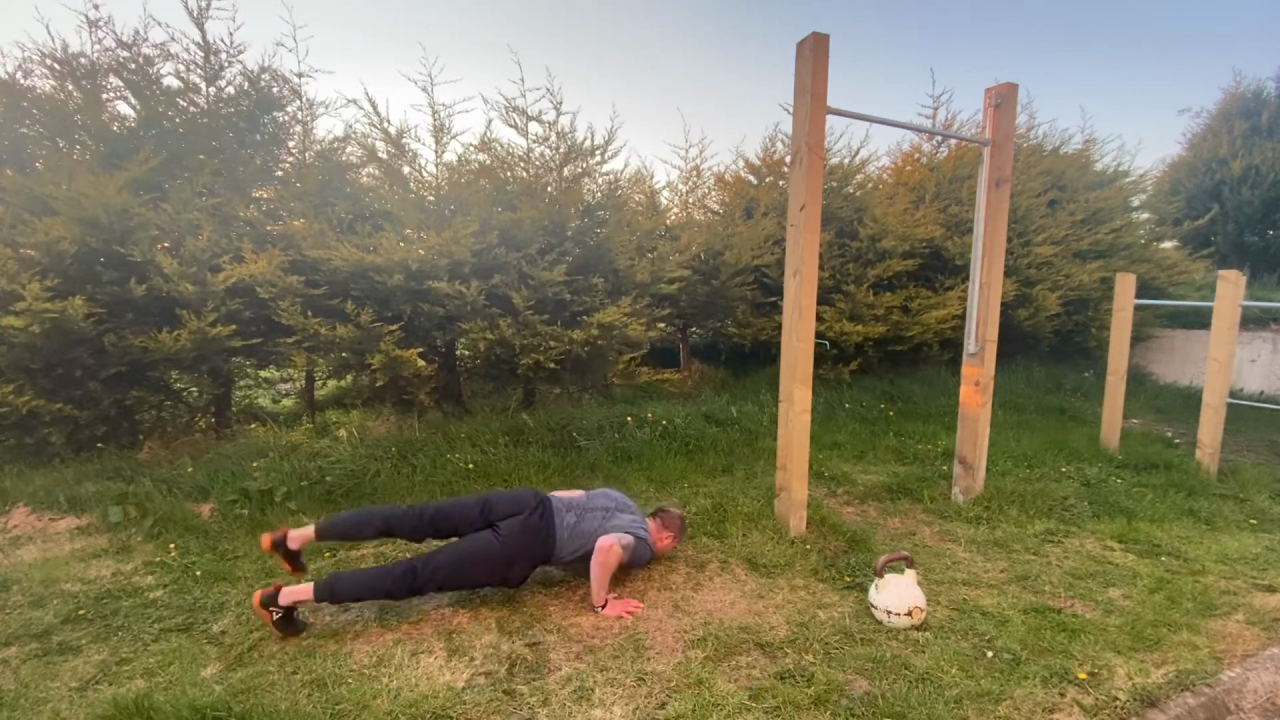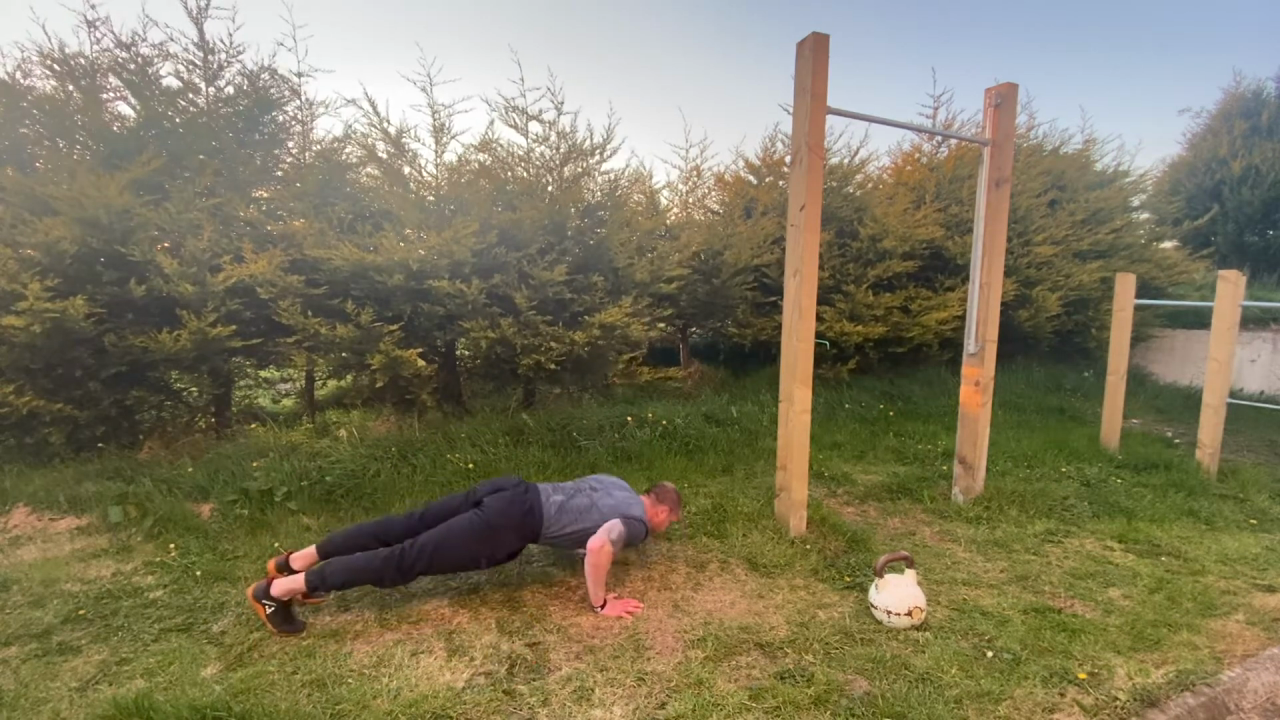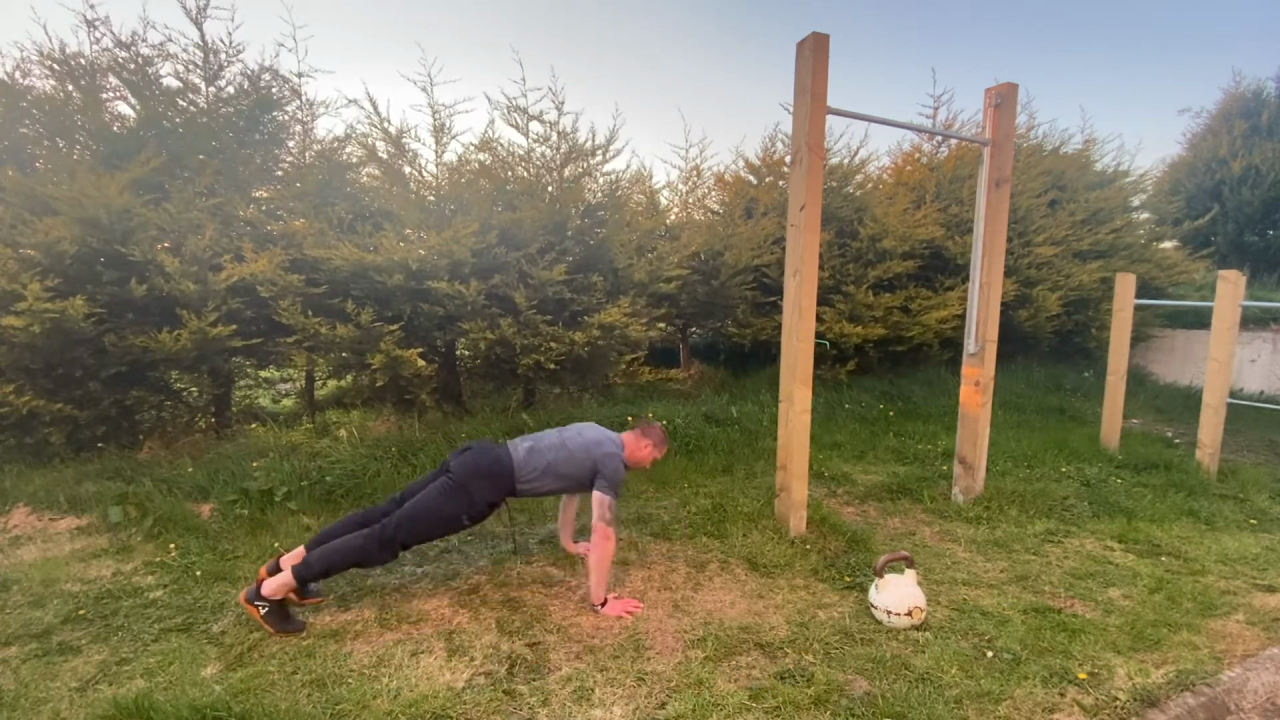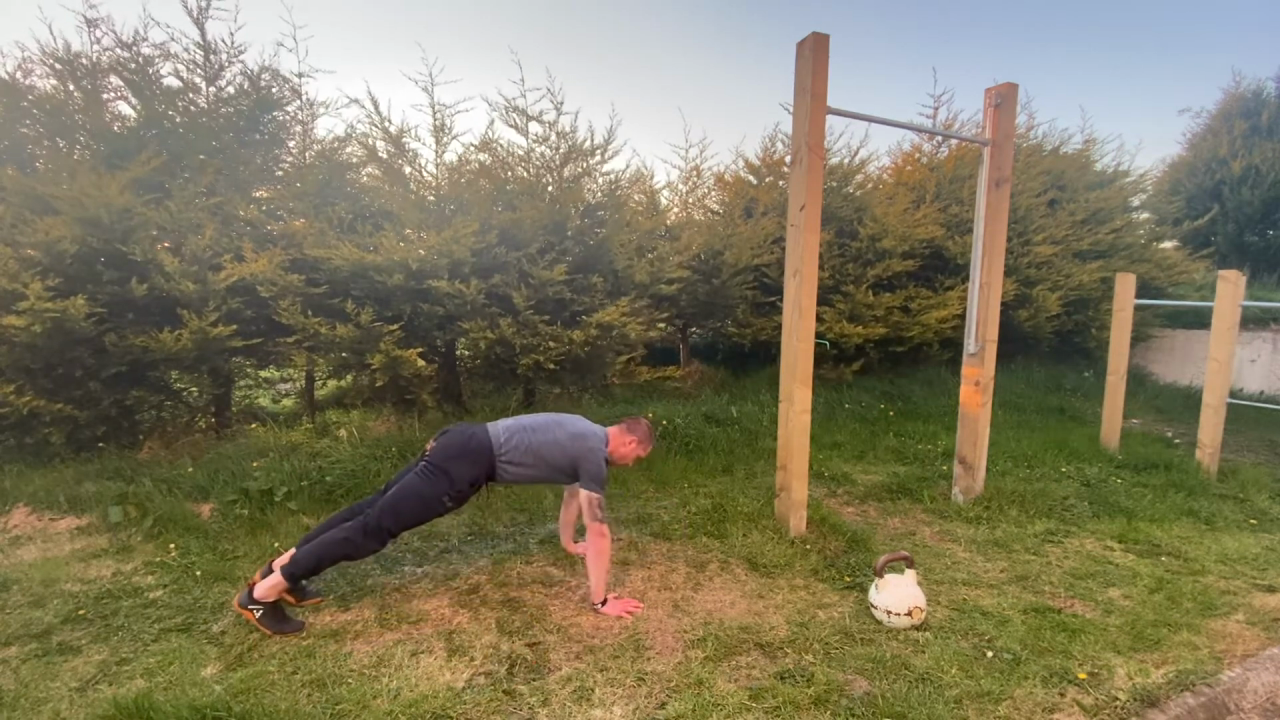
dt=0.4s
person 1, frame 1
left shoulder: (619, 499)
right shoulder: (642, 544)
right elbow: (607, 547)
right wrist: (601, 602)
left hip: (527, 503)
right hip: (523, 543)
left knee: (412, 521)
right knee: (417, 574)
left ankle: (296, 536)
right ankle: (285, 597)
person 1, frame 2
left shoulder: (615, 485)
right shoulder: (636, 523)
right elbow: (598, 547)
left wrist: (571, 530)
right wrist: (600, 603)
left hip: (514, 491)
right hip: (511, 523)
left knee: (404, 527)
right knee: (405, 560)
left ankle: (294, 561)
right ankle: (277, 590)
person 1, frame 3
left shoulder: (598, 434)
right shoulder: (613, 462)
right elbow: (603, 534)
left wrist: (568, 542)
right wrist: (600, 601)
left hip: (482, 456)
right hip: (487, 481)
left knee: (388, 512)
right knee: (389, 536)
left ankle: (285, 563)
right ankle: (270, 590)
person 1, frame 4
left shoulder: (587, 435)
right shoulder: (594, 454)
left elbow: (571, 490)
right elbow: (598, 531)
left wrist: (568, 543)
right wrist: (601, 600)
left hip: (464, 440)
right hip: (468, 461)
left knee: (375, 508)
right knee: (376, 526)
left ankle: (279, 567)
right ankle: (263, 593)
